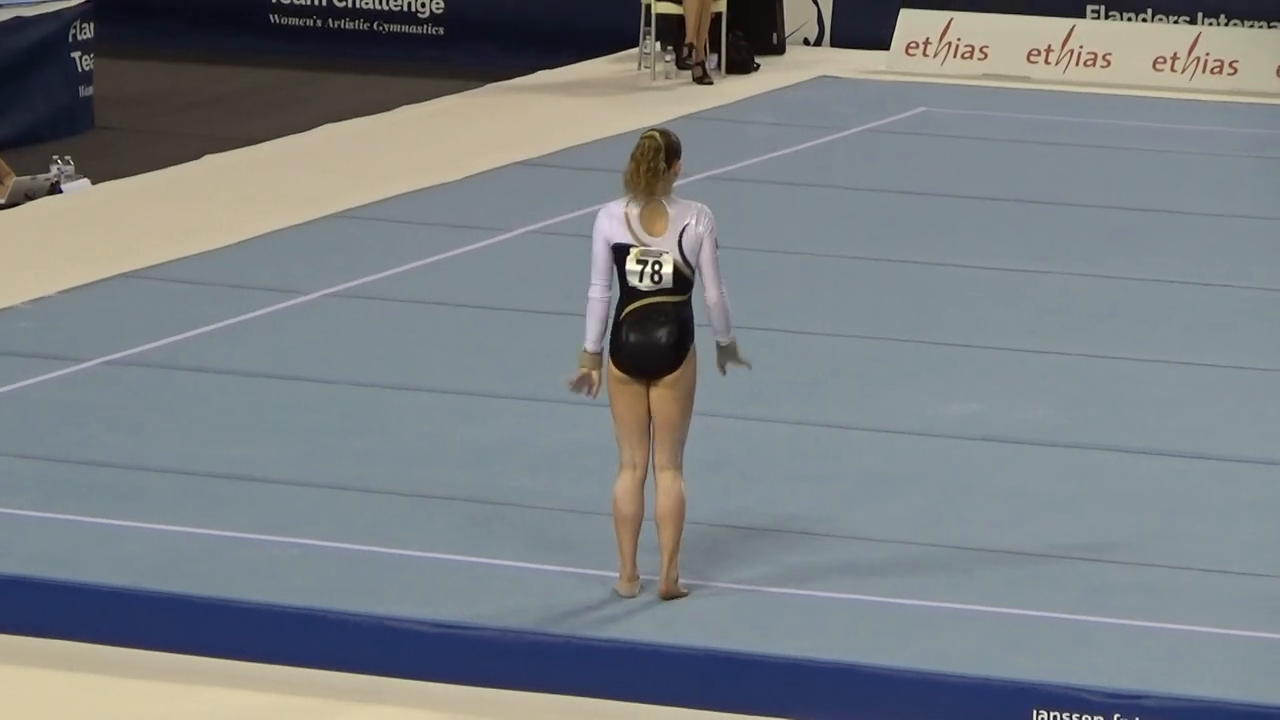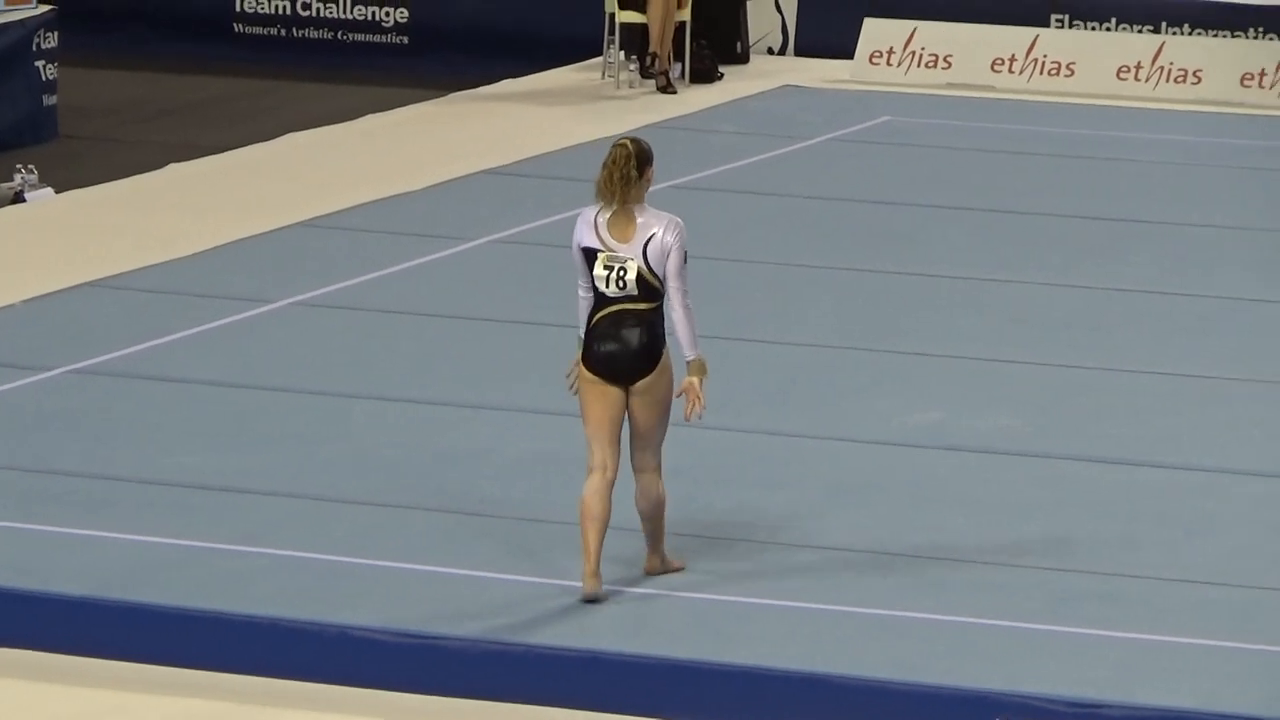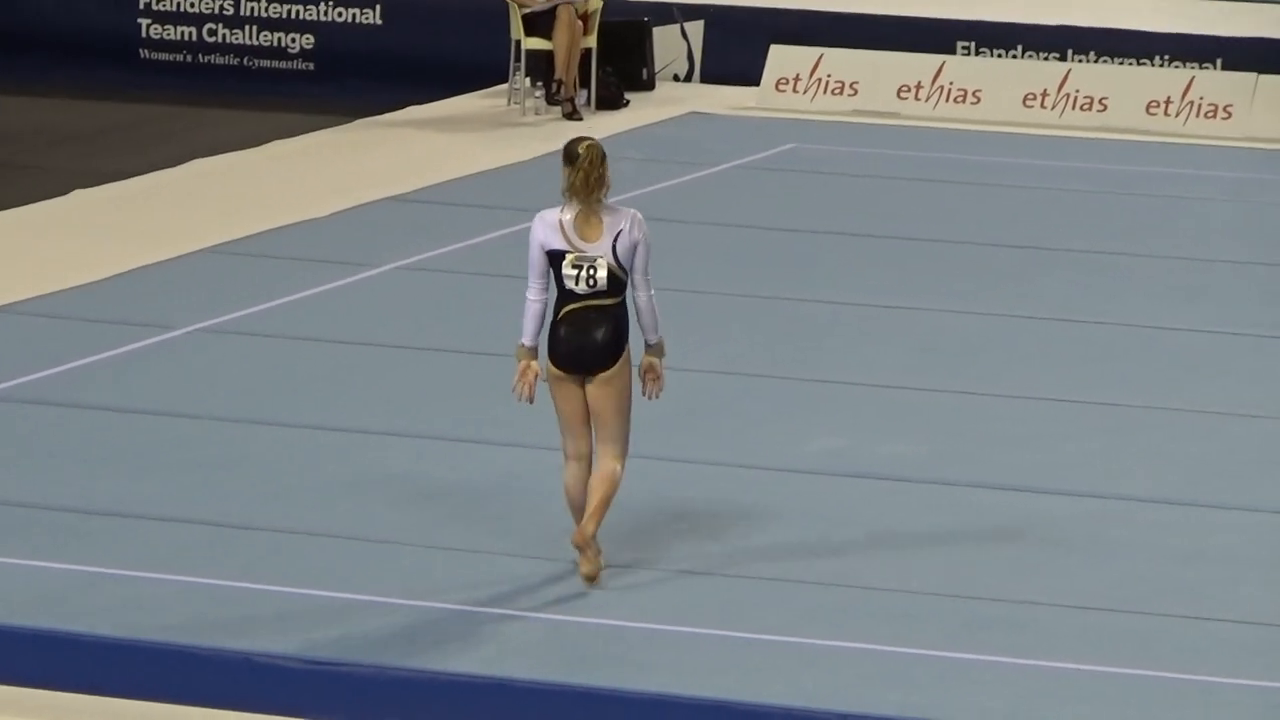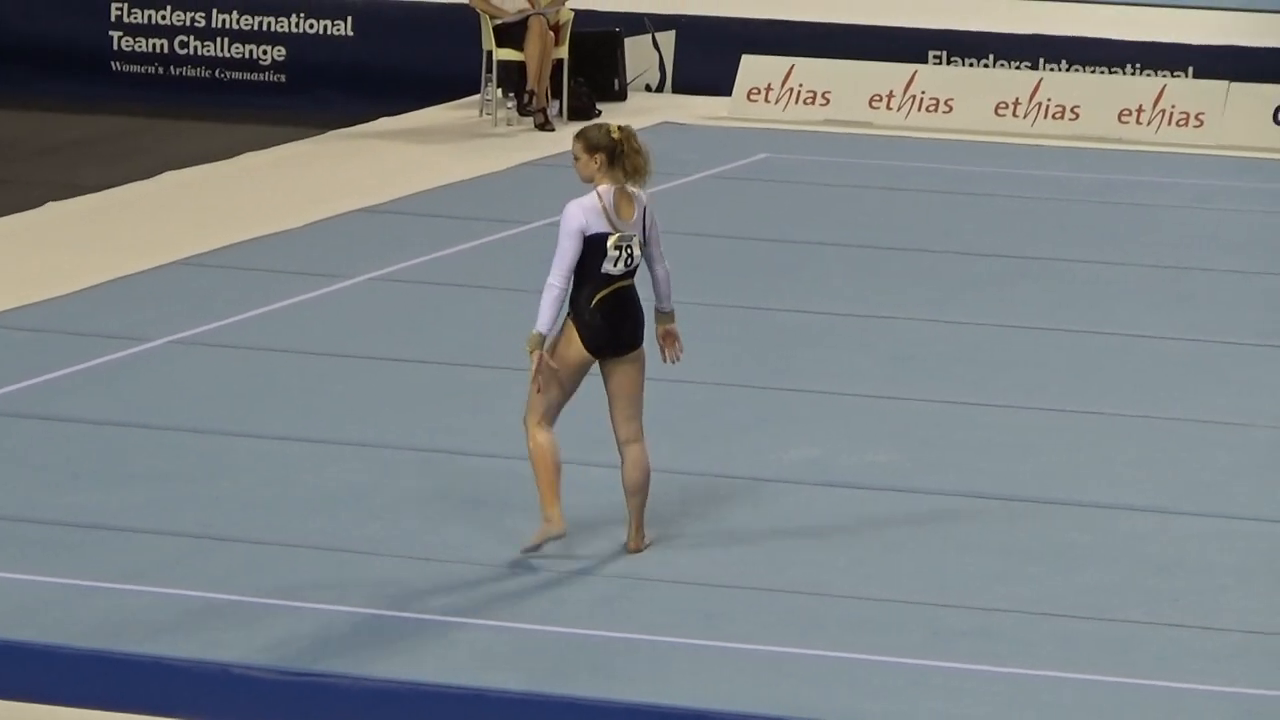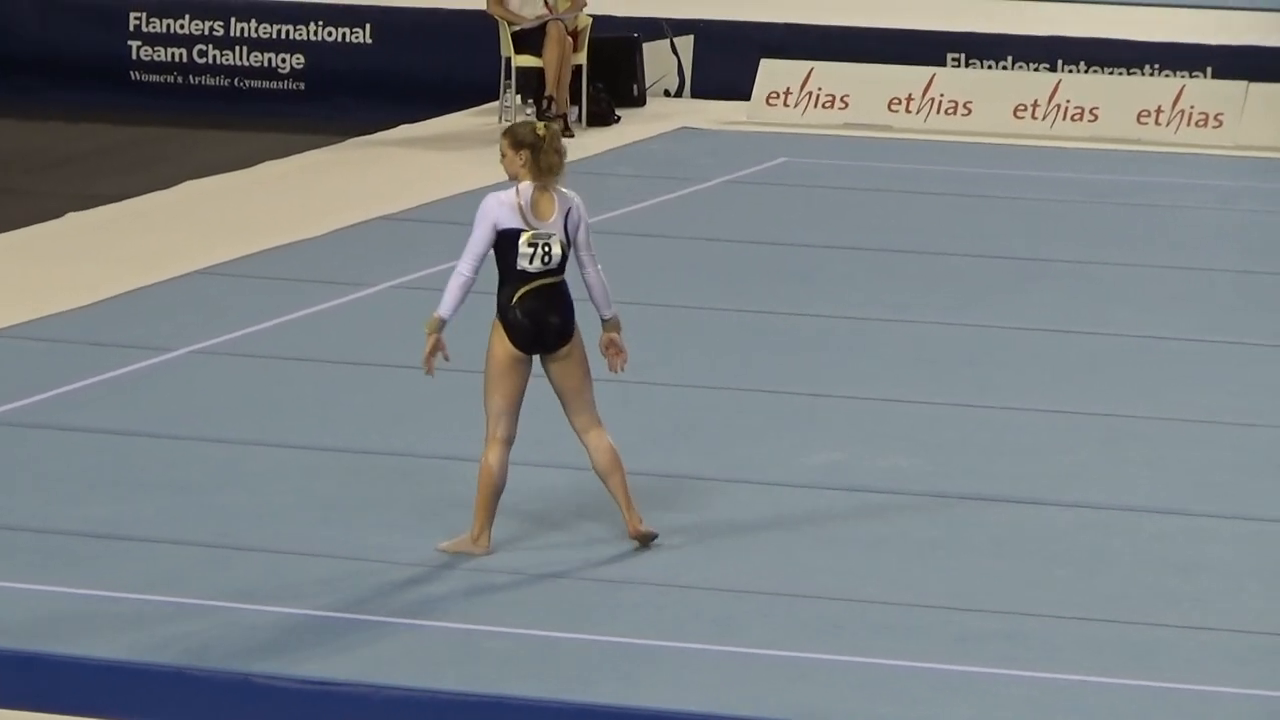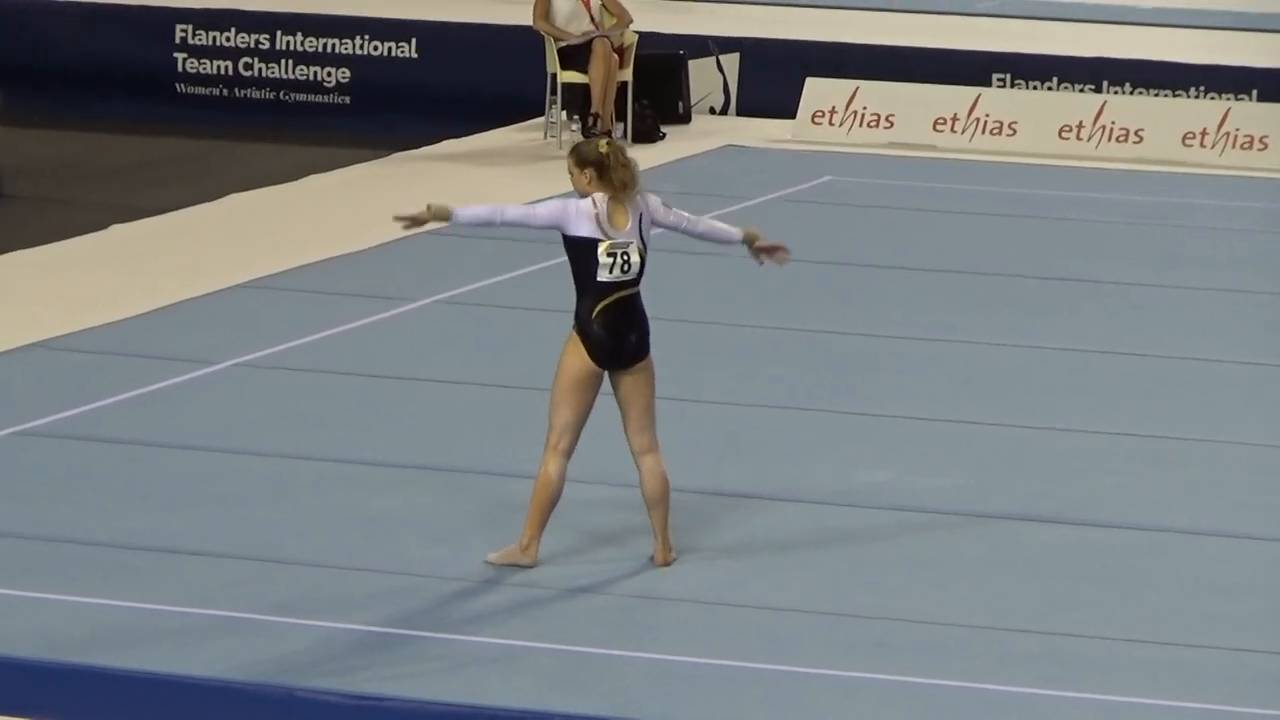
dt=0.7s
person 1, frame 1
left shoulder: (610, 217)
right shoulder: (698, 218)
left elbow: (598, 292)
right elbow: (713, 293)
left wrist: (590, 356)
right wrist: (725, 345)
left hip: (626, 345)
right hip: (673, 346)
left knee: (630, 466)
right knee: (669, 467)
left ankle: (628, 574)
right ankle: (669, 576)
person 1, frame 2
left shoulder: (586, 223)
right shoulder: (667, 228)
left elbow: (585, 293)
right elbow: (677, 302)
right wrist: (694, 367)
left hip: (600, 349)
right hip: (645, 351)
left knee: (599, 468)
right knee: (646, 465)
left ankle: (591, 565)
right ankle: (655, 556)
person 1, frame 3
left shoulder: (544, 224)
right shoulder: (631, 223)
left elbow: (536, 294)
right elbow: (643, 293)
left wrist: (527, 352)
right wrist: (653, 350)
left hip: (563, 341)
right hip: (608, 343)
left knee: (575, 454)
right knee: (611, 453)
left ankle: (589, 544)
right ankle: (587, 533)
person 1, frame 4
left shoulder: (580, 209)
right shoulder: (641, 202)
left elbow: (559, 279)
right elbow: (658, 267)
left wrist: (539, 340)
right wrist: (666, 319)
left hip: (590, 324)
right hip: (629, 320)
left knee: (538, 420)
right knee: (630, 437)
left ankle: (552, 517)
right ankle: (636, 534)
person 1, frame 5
left shoulder: (496, 204)
right shoulder: (570, 203)
left elbow: (467, 267)
right elbow: (590, 268)
left wrist: (437, 326)
right wrist: (610, 325)
left hip: (515, 321)
right hip: (558, 319)
left knee: (498, 437)
right knee: (589, 425)
left ankle: (478, 535)
right ankle: (633, 519)
person 1, frame 6
left shoulder: (572, 211)
right shoulder: (642, 207)
left elbow: (505, 213)
right elbow: (695, 223)
left wrist: (442, 212)
right wrist: (748, 239)
left hip: (592, 335)
right hip: (634, 334)
left knee: (558, 448)
right knee: (646, 448)
left ankle: (527, 546)
right ankle: (663, 547)
